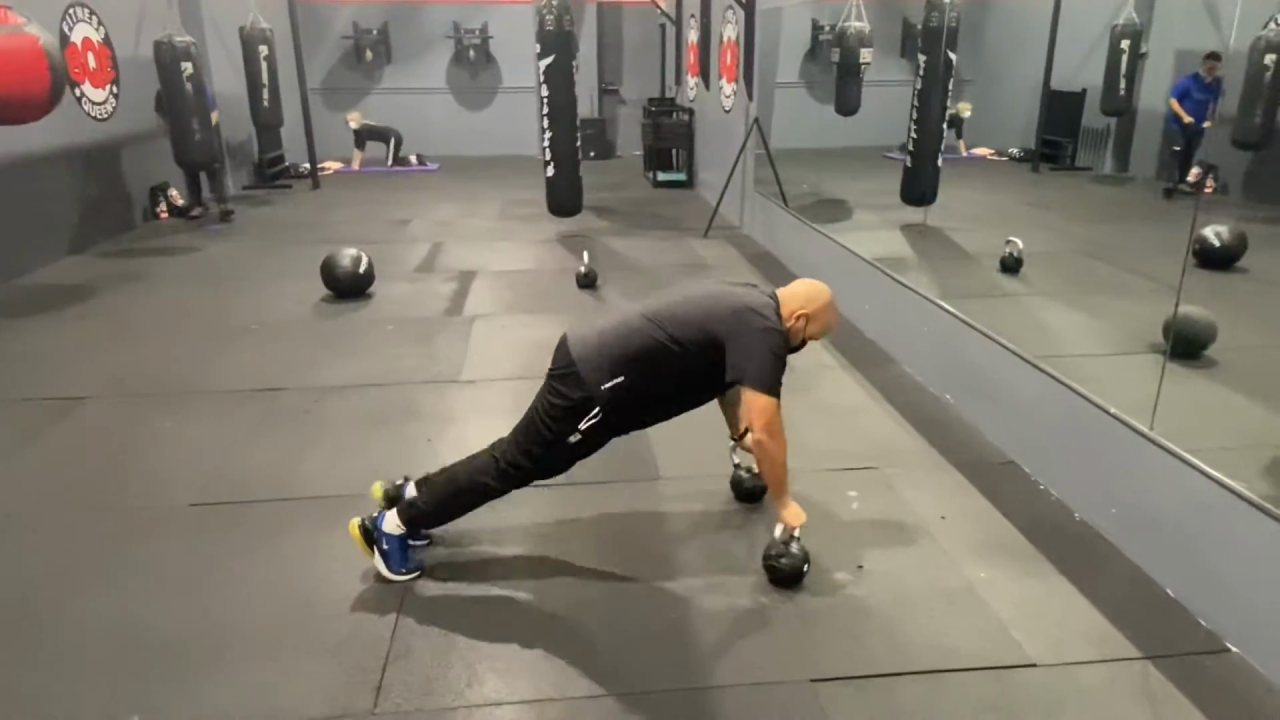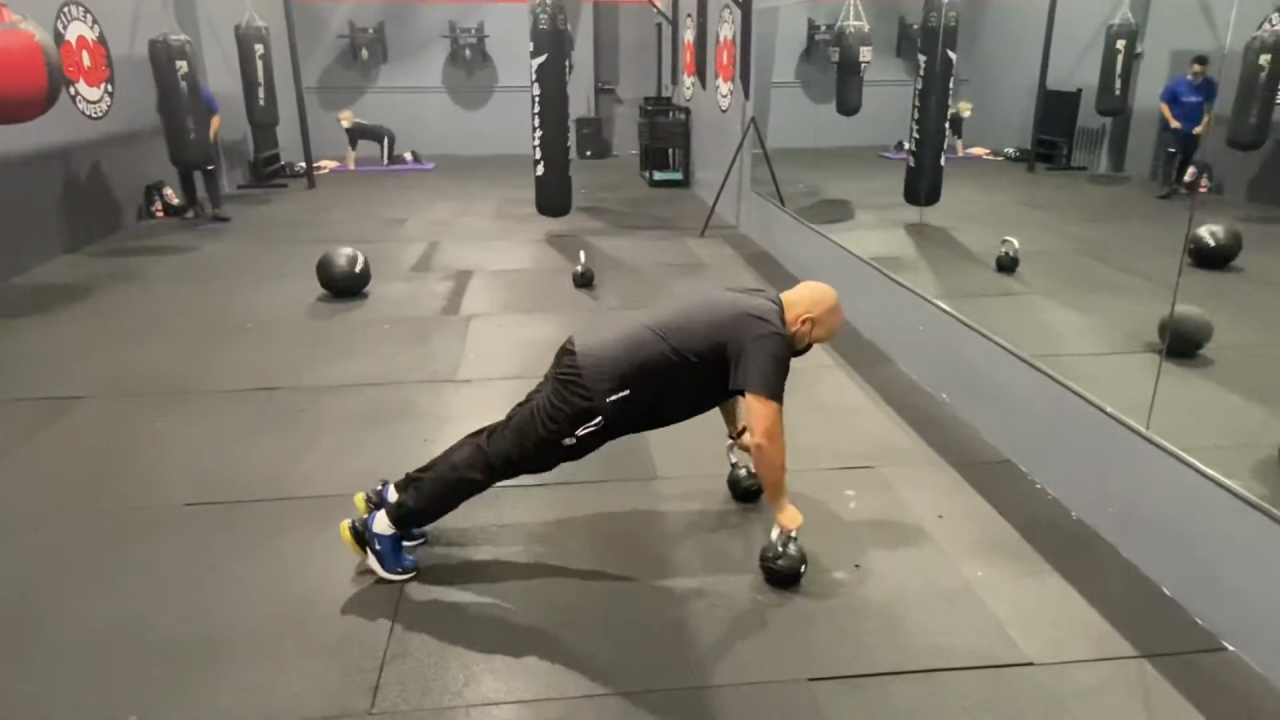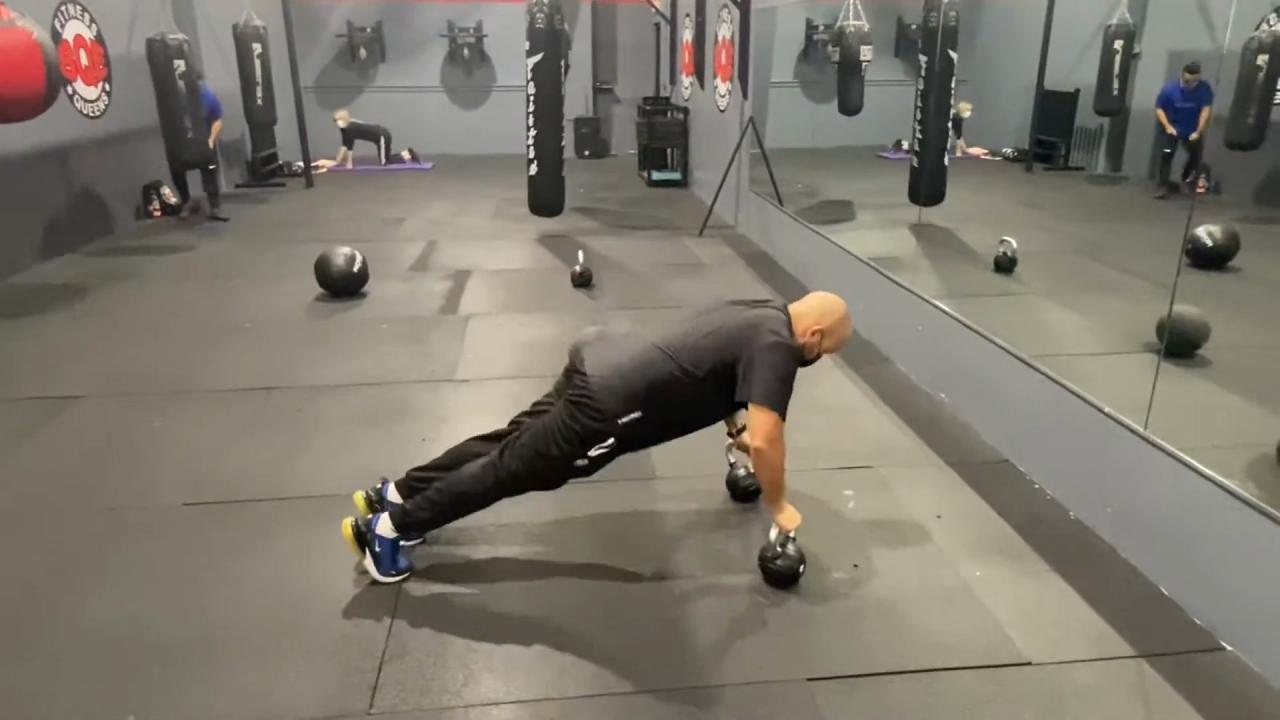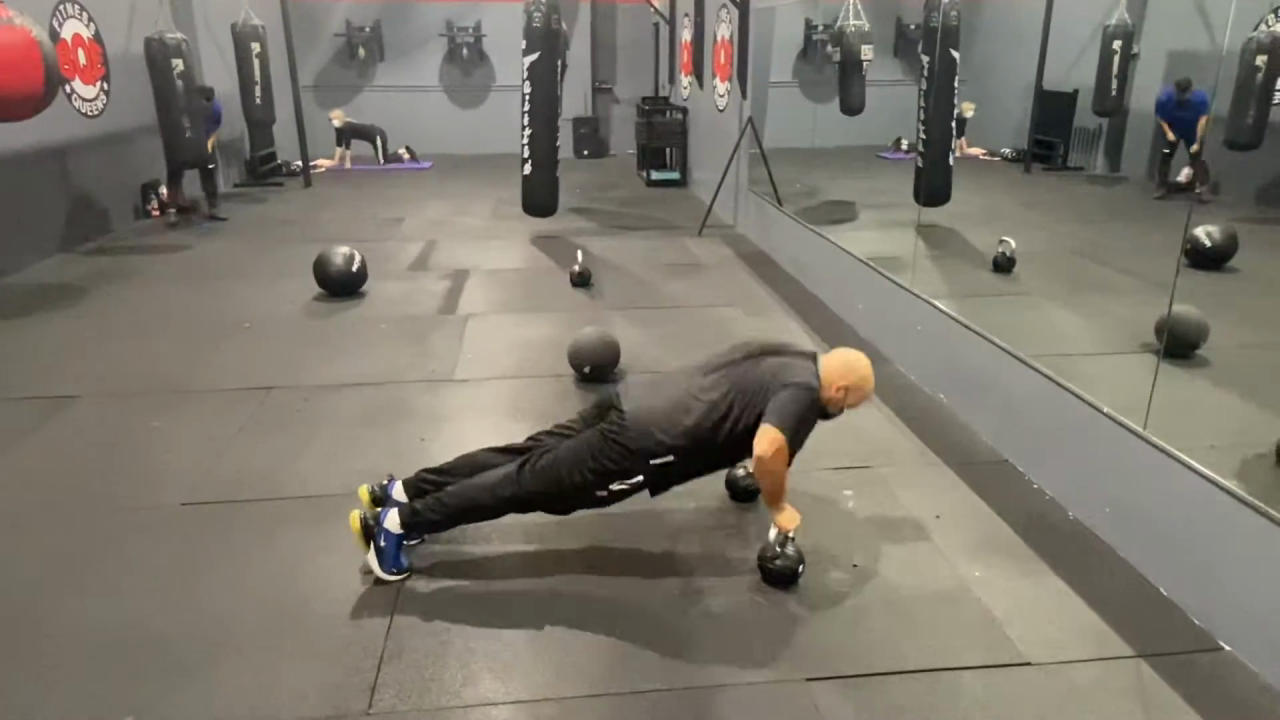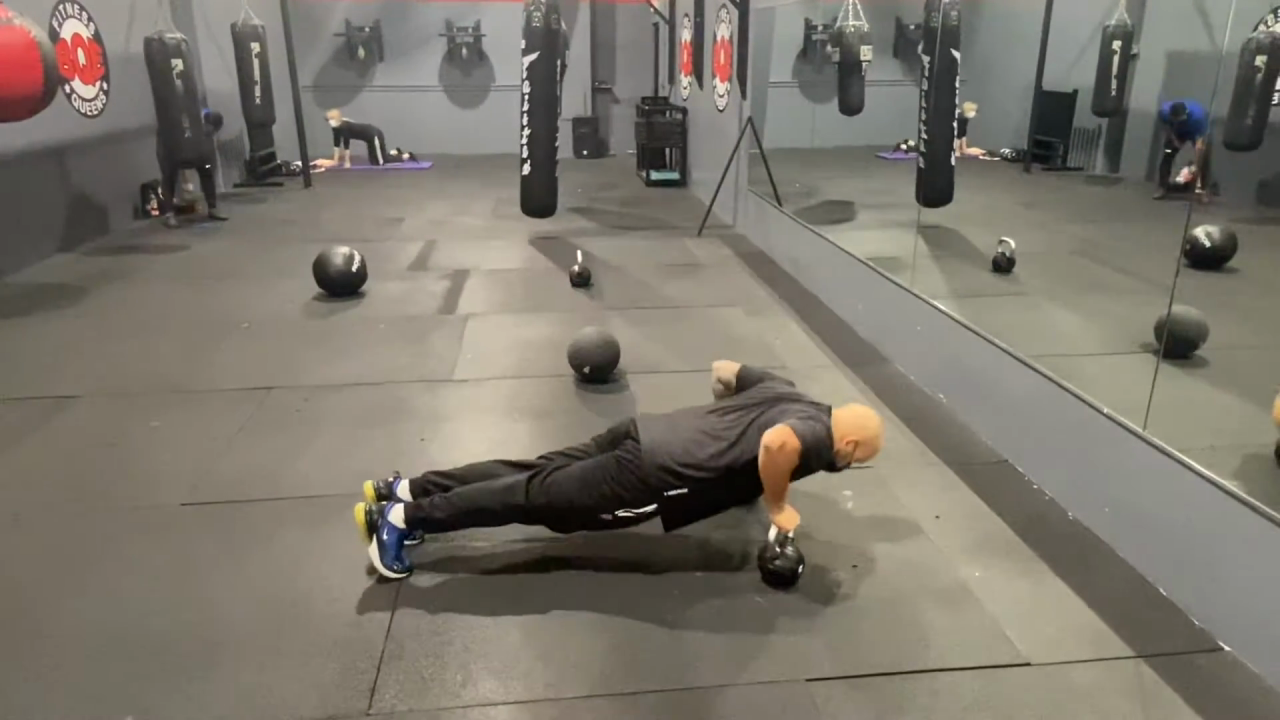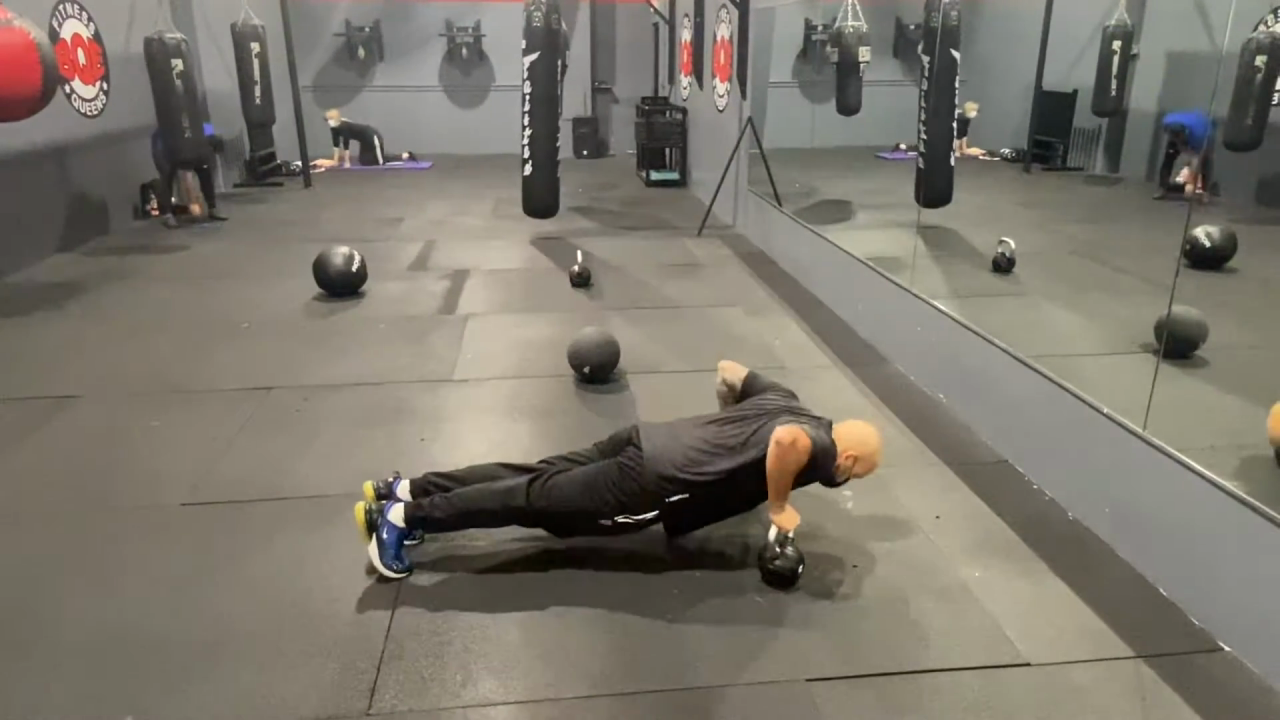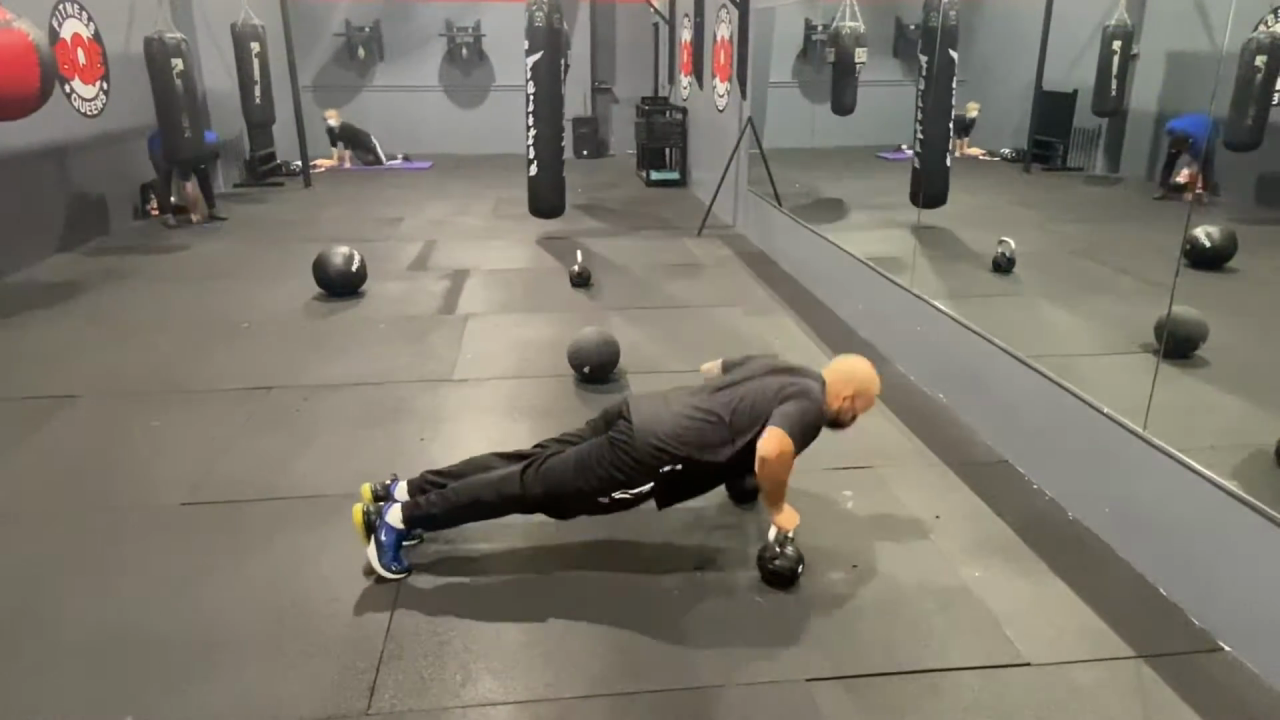
dt=0.2s
person 1, frame 1
left shoulder: (748, 305)
right shoulder: (764, 334)
left elbow: (723, 375)
right elbow: (768, 430)
left wrist: (740, 437)
right wrist: (784, 503)
left hip: (587, 357)
right hip: (596, 381)
left knee: (522, 453)
right knee: (513, 463)
left ankle: (410, 493)
right ankle: (390, 525)
person 1, frame 2
left shoulder: (752, 308)
right shoulder: (769, 338)
right elbow: (766, 436)
left wrist: (737, 432)
right wrist: (780, 507)
left hip: (590, 356)
right hip: (600, 389)
left knee: (502, 443)
right knee: (500, 456)
left ankle: (392, 495)
right ankle: (382, 524)
person 1, frame 3
left shoulder: (761, 315)
right shoulder: (777, 348)
right elbow: (765, 442)
left wrist: (735, 430)
right wrist: (779, 508)
left hip: (601, 366)
right hip: (609, 408)
left knee: (506, 446)
right knee: (510, 469)
left ankle: (391, 493)
right ankle: (385, 526)
person 1, frame 4
left shoulder: (786, 357)
right shoulder: (802, 394)
right elbow: (768, 451)
left wrist: (728, 428)
right wrist: (778, 509)
left hip: (631, 402)
right hip: (639, 446)
left knee: (525, 459)
right knee: (528, 485)
left ankle: (397, 491)
right ankle: (393, 523)
person 1, frame 5
left shoulder: (790, 398)
right shoulder: (815, 438)
left elbow: (724, 368)
right elbow: (777, 442)
right wrist: (777, 507)
left hip: (645, 436)
right hip: (651, 477)
left knee: (534, 476)
right knee: (537, 499)
left ankle: (402, 490)
right ankle: (400, 517)
person 1, frame 6
left shoulder: (789, 407)
right shoulder: (816, 441)
left elbow: (728, 369)
right elbow: (785, 443)
right wrist: (778, 507)
left hip: (645, 442)
right hip: (651, 481)
left knee: (534, 480)
right knee: (536, 502)
left ankle: (402, 490)
right ankle: (402, 515)
person 1, frame 7
left shoulder: (787, 374)
right shoulder: (808, 406)
left elbow: (711, 369)
right elbow: (772, 454)
right wrist: (778, 509)
left hip: (636, 418)
right hip: (645, 457)
left knee: (526, 467)
right knee: (531, 489)
left ankle: (401, 492)
right ankle: (401, 520)
